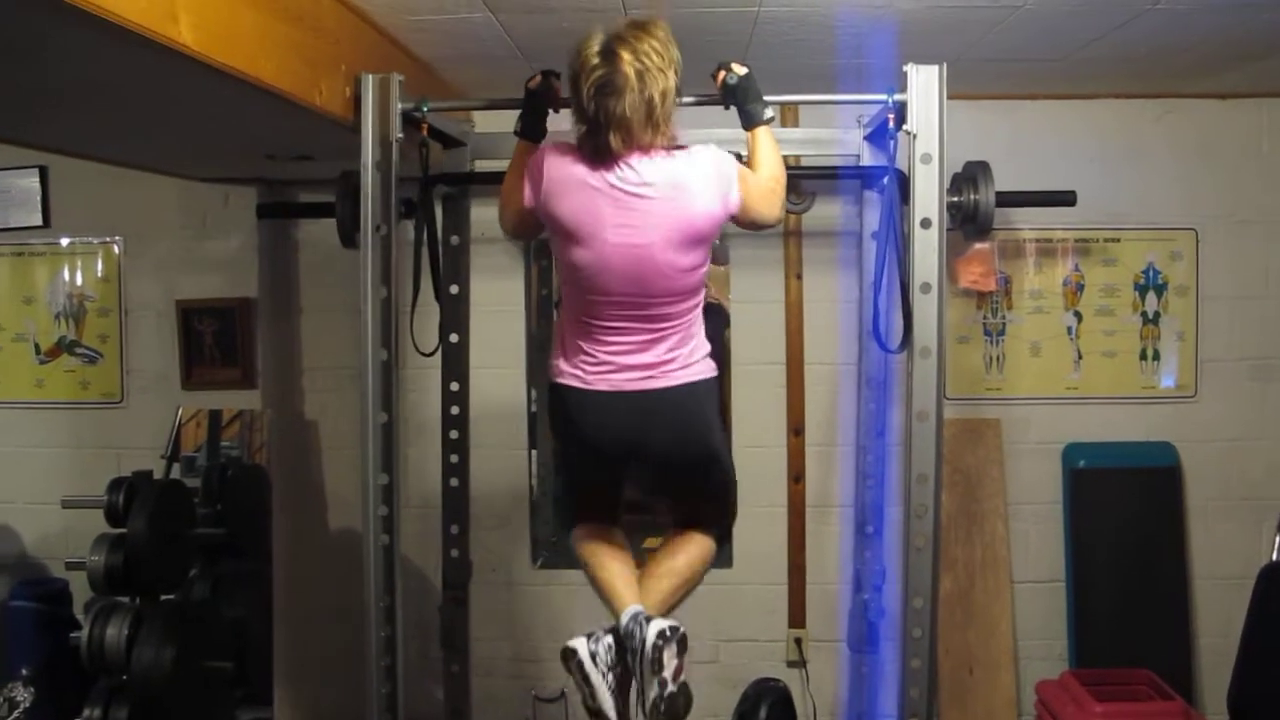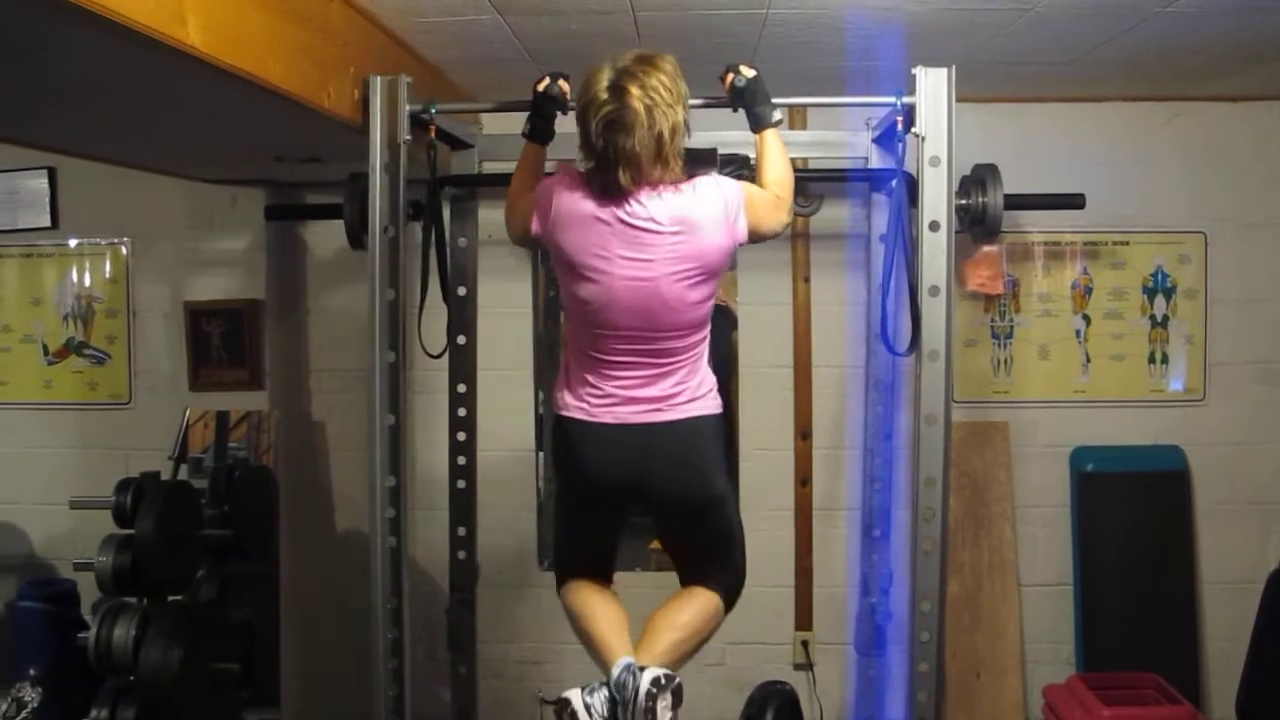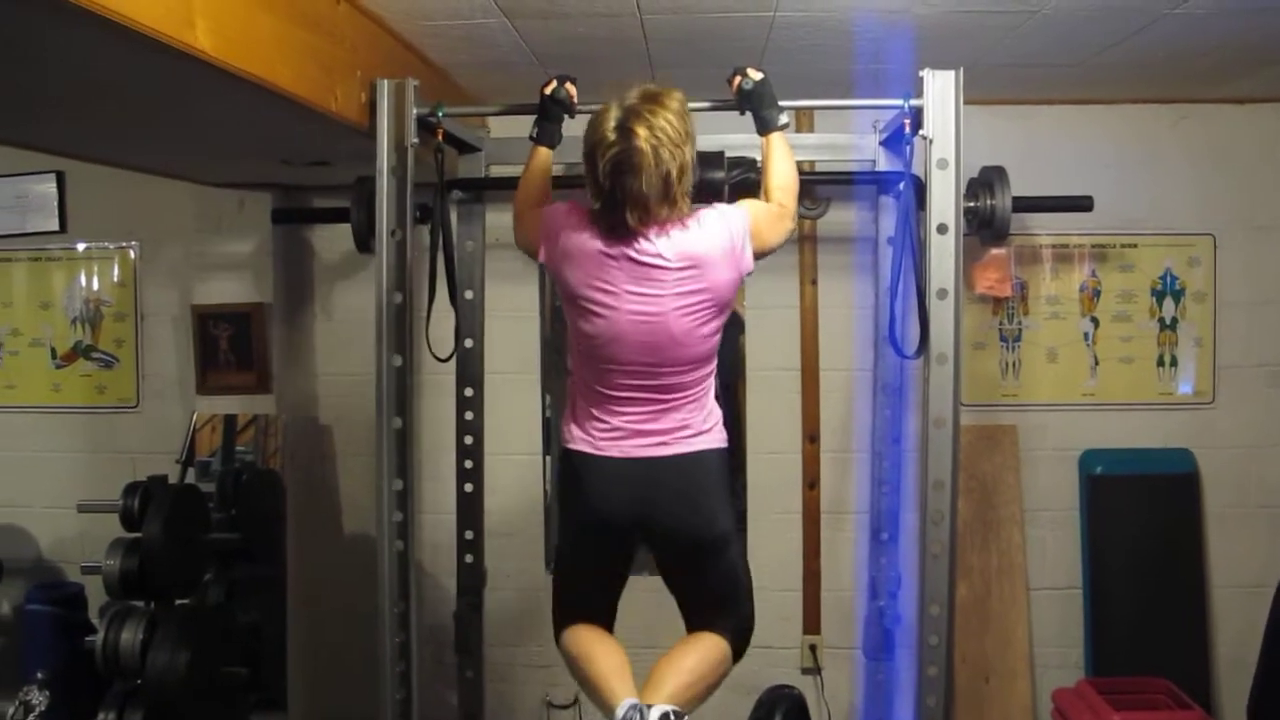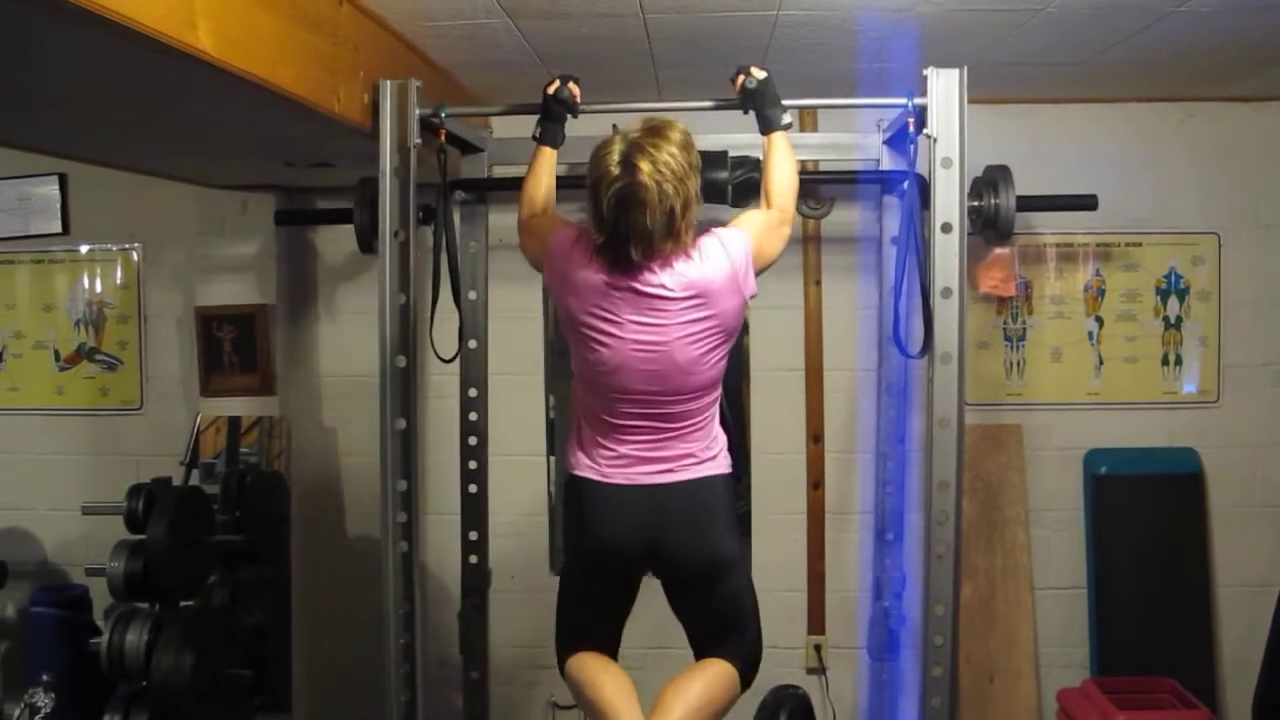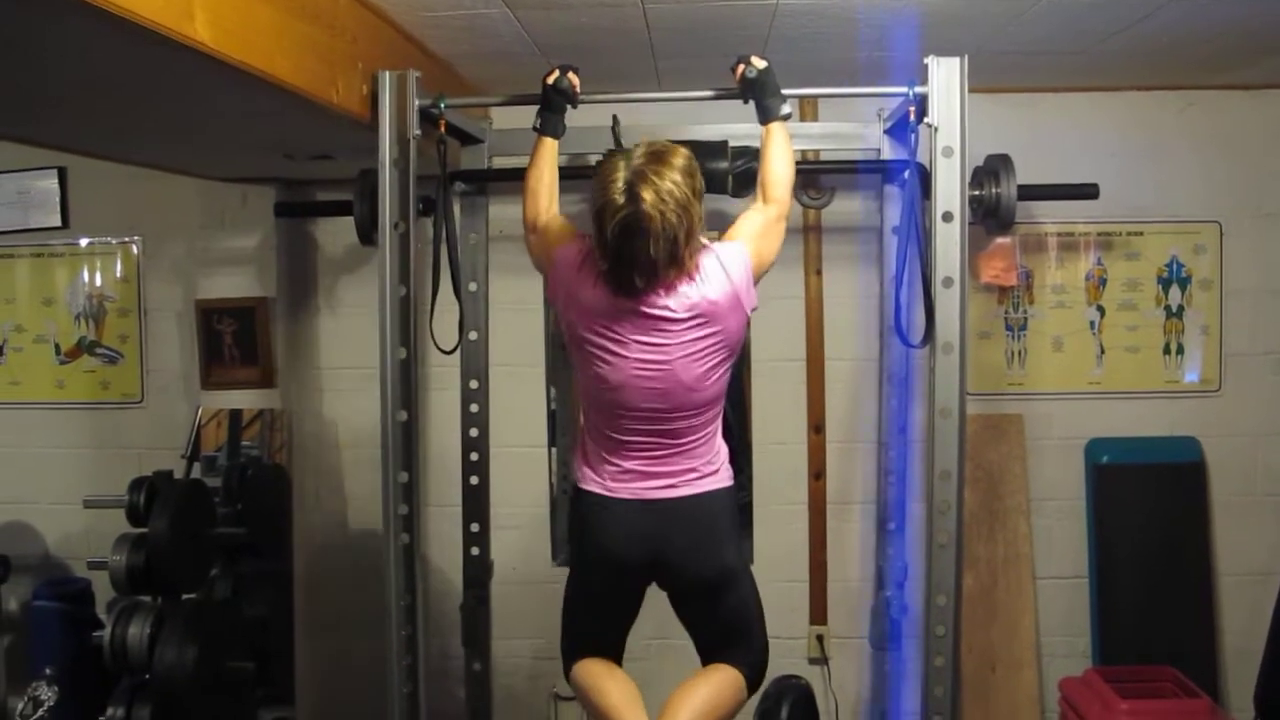
dt=0.2s
person 1, frame 1
left shoulder: (555, 174)
right shoulder: (707, 173)
left elbow: (513, 220)
right elbow: (770, 204)
left wrist: (530, 126)
right wrist: (753, 111)
left hip: (583, 403)
right hip: (681, 401)
left knee: (590, 517)
right knee: (706, 519)
left ankle: (626, 622)
right ankle: (654, 623)
person 1, frame 2
left shoulder: (563, 206)
right shoulder: (713, 206)
left elbow: (517, 219)
right elbow: (779, 204)
left wrist: (538, 127)
right wrist: (762, 115)
left hip: (587, 438)
right hip: (685, 439)
left knee: (581, 573)
right knee: (716, 578)
person 1, frame 3
left shoulder: (569, 241)
right shoulder: (719, 240)
left elbow: (525, 214)
right elbow: (782, 208)
left wrist: (546, 128)
right wrist: (768, 117)
left hip: (594, 476)
right hip: (691, 477)
left knee: (579, 621)
right knee: (725, 625)
person 1, frame 4
left shoulder: (573, 270)
right shoulder: (723, 267)
left elbow: (530, 219)
right elbow: (780, 211)
left wrist: (550, 129)
right wrist: (771, 116)
left hip: (599, 503)
right hip: (696, 503)
left knee: (582, 647)
right knee: (733, 650)
person 1, frame 5
left shoulder: (577, 287)
right shoulder: (725, 285)
left elbow: (537, 217)
right elbow: (774, 204)
left wrist: (550, 120)
right wrist: (771, 106)
left hip: (605, 516)
right hip: (700, 515)
left knee: (587, 655)
right knee: (741, 657)
